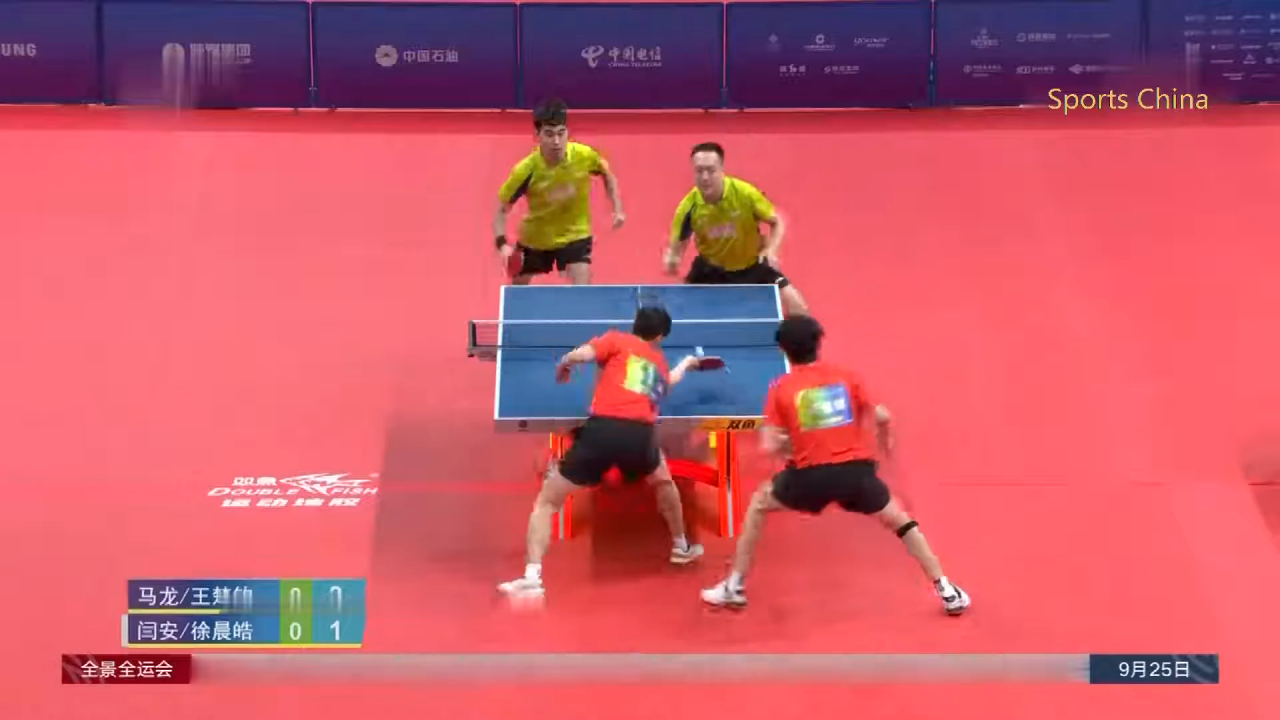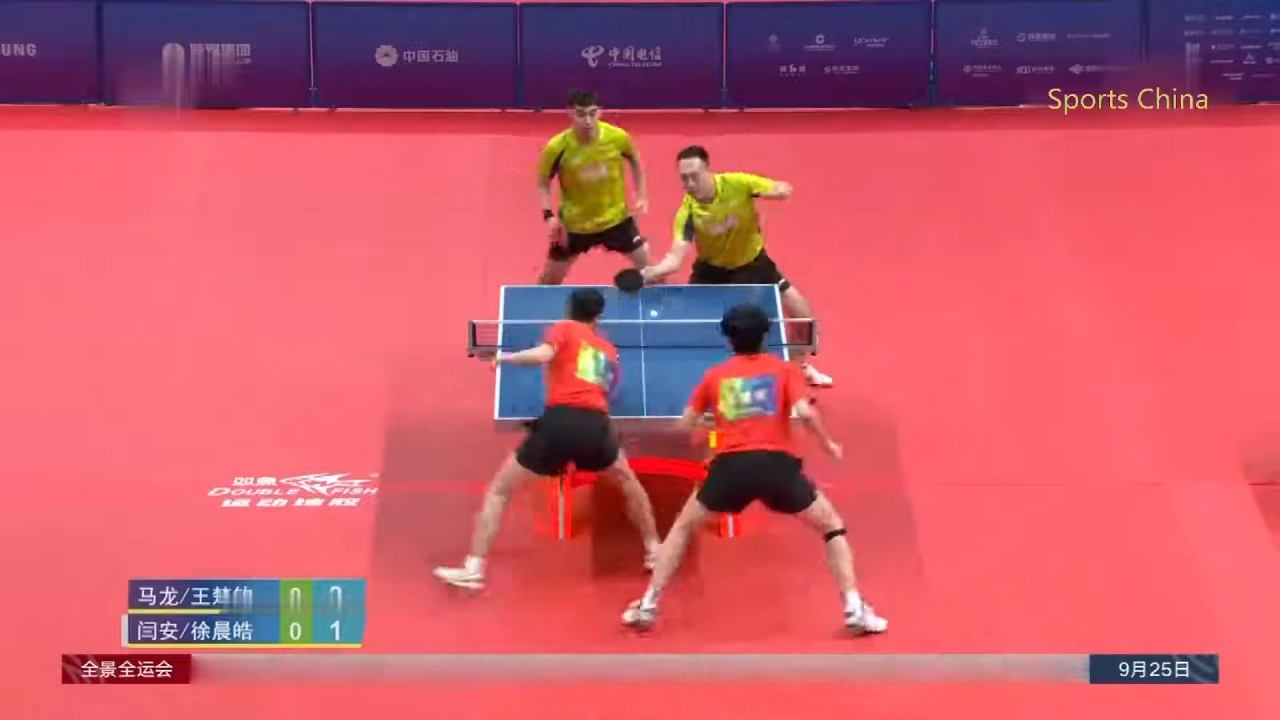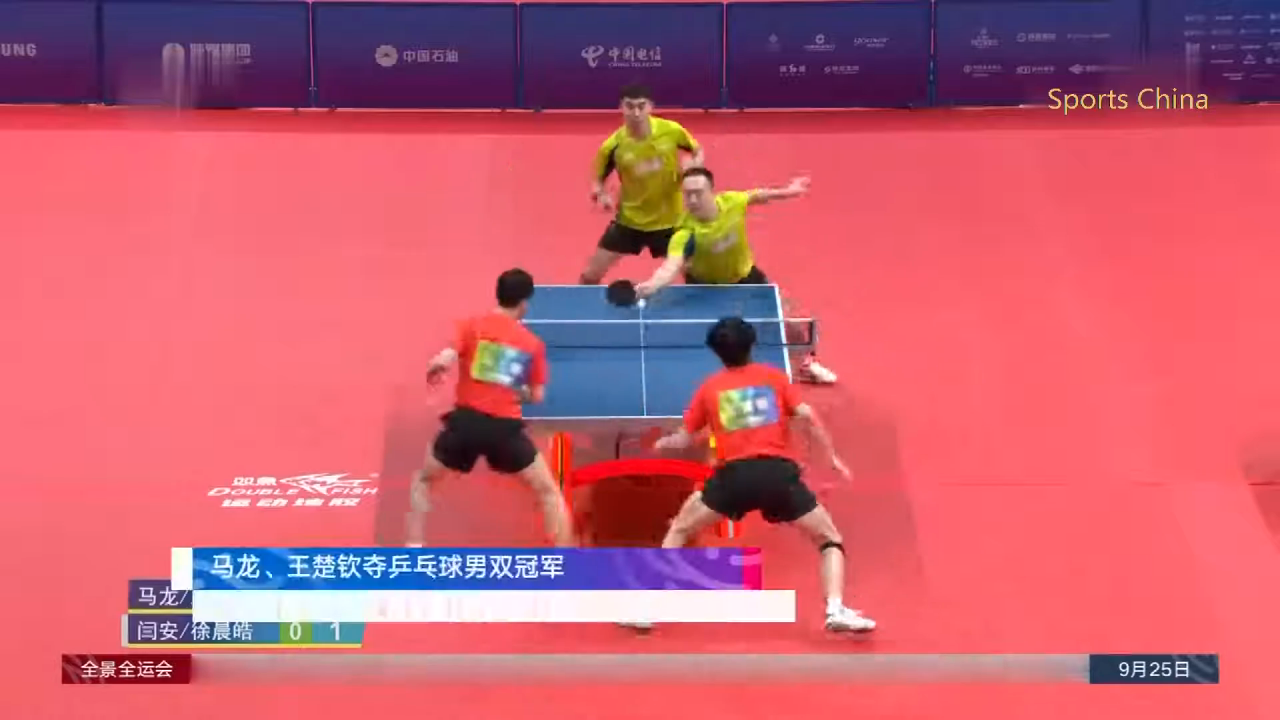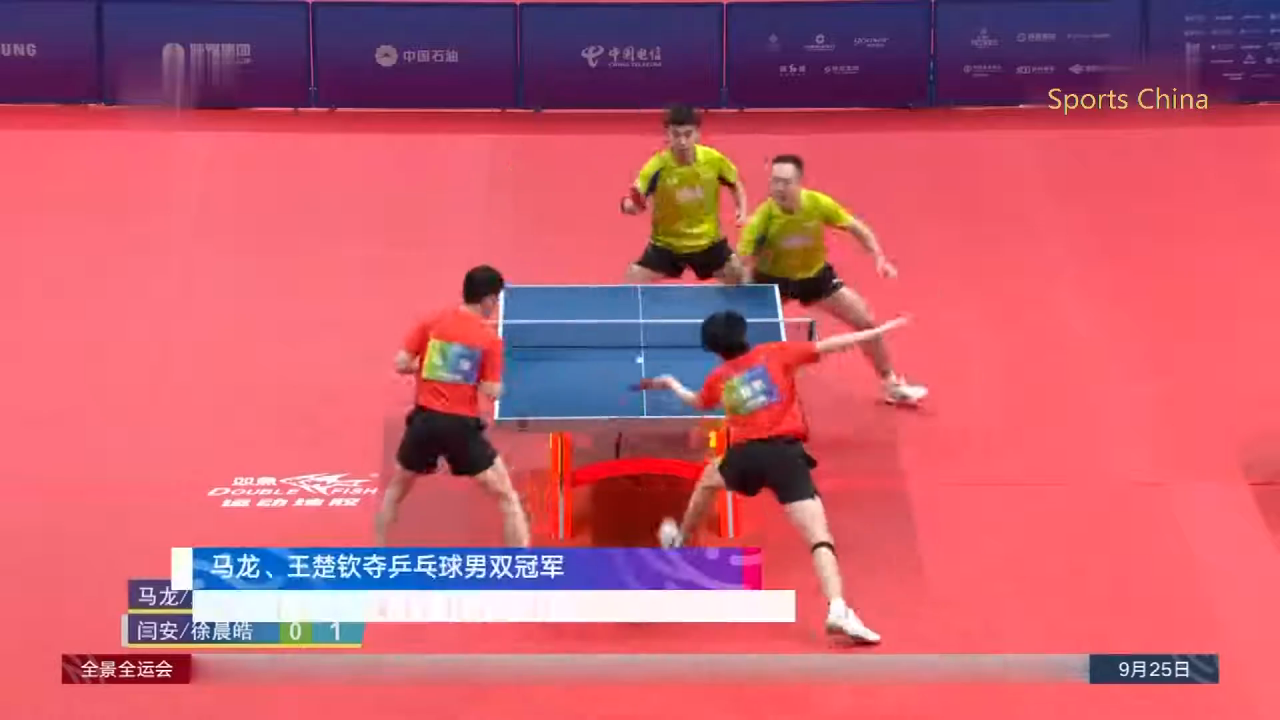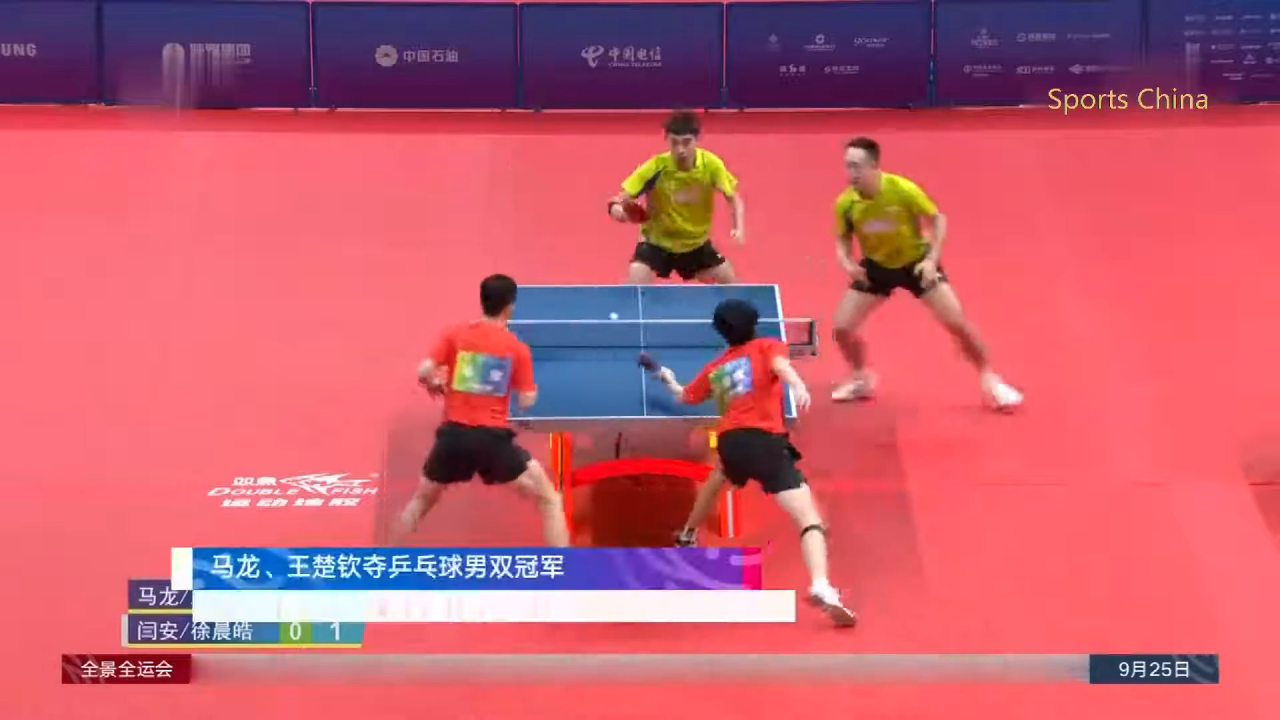
dt=0.3s
person 1, frame 1
left shoulder: (781, 388)
right shoulder: (846, 377)
left elbow: (767, 447)
right elbow: (882, 417)
right wrist: (884, 442)
left hip: (810, 476)
right hip: (854, 471)
left knee: (758, 506)
right knee: (901, 523)
left ankle: (733, 587)
right ankle: (946, 592)
person 1, frame 2
left shoulder: (715, 375)
right shoulder: (783, 370)
left elbow: (687, 422)
right elbow: (805, 412)
right wrist: (828, 443)
left hip: (731, 466)
right hip: (776, 465)
left knee: (683, 527)
right knee: (831, 526)
left ankle: (647, 605)
right ankle: (854, 609)
person 1, frame 3
left shoulder: (709, 388)
right shoulder: (775, 378)
left elbow: (683, 441)
right elbow: (806, 414)
left wrist: (663, 444)
right wrist: (832, 456)
left hip: (734, 476)
right hip: (777, 473)
left knee: (679, 531)
right knee: (830, 538)
right ankle: (836, 611)
person 1, frame 4
left shoulder: (718, 378)
right shoulder: (776, 353)
left elbow: (696, 402)
right elbow: (827, 346)
left wrist: (672, 385)
right wrist: (878, 331)
left hip: (744, 455)
right hip: (785, 455)
left knee: (709, 478)
right knee: (820, 539)
left ankle: (679, 540)
right ankle: (839, 612)
person 1, frame 5
left shoulder: (713, 368)
right shoulder: (766, 347)
left elbow: (683, 397)
right elbow: (781, 365)
left wrist: (668, 377)
right wrist: (799, 385)
left hip: (732, 444)
right hip: (767, 443)
left knee: (717, 481)
right knee: (811, 522)
left ankle: (687, 537)
right ankle: (822, 588)
person 2, frame 1
left shoulder: (616, 341)
right shoulder: (661, 362)
left elbow: (582, 354)
left wrist: (564, 363)
right wrist: (686, 365)
left hip: (603, 431)
right hip: (640, 436)
left knee: (546, 501)
right knee: (663, 482)
left ankle: (532, 578)
right ankle: (682, 545)
person 2, frame 2
left shoulder: (564, 330)
right shoulder: (608, 350)
left elbow: (543, 355)
left wrist: (507, 358)
left hip: (560, 421)
right hip: (595, 426)
left knee: (498, 490)
right knee: (627, 480)
left ankle: (472, 568)
right ankle: (654, 550)
person 2, frame 3
left shoulder: (474, 325)
right shoulder: (533, 343)
left elbow: (445, 361)
right elbow: (537, 396)
left wrist: (433, 368)
left hip: (466, 421)
right hip: (505, 427)
left knee: (423, 480)
right knee: (550, 492)
left ankle: (414, 551)
person 2, frame 4
left shoulder: (432, 323)
right shoulder: (490, 338)
left elbow: (401, 364)
right elbow: (492, 392)
left hip: (423, 421)
right hip: (461, 427)
left knee: (397, 488)
right knee: (508, 499)
person 2, frame 5
left shoulder: (455, 336)
right shoulder: (517, 347)
left elbow: (424, 373)
right elbow: (527, 399)
left wrist: (436, 384)
right wrist: (526, 380)
left hip: (454, 435)
right hip: (495, 440)
left knee: (421, 499)
right knee: (550, 501)
person 3, frame 1
left shoulder: (745, 194)
right shoulder: (688, 208)
left elbow: (777, 224)
right elbow: (675, 249)
left wrist: (772, 251)
right wrist: (668, 261)
left hip: (755, 265)
right hip: (710, 268)
person 3, frame 2
left shoulder: (736, 183)
right shoulder: (687, 212)
left elbow: (782, 188)
right elbow: (676, 257)
left wrist: (778, 192)
right wrist: (656, 271)
left hip: (753, 262)
right hip: (711, 269)
left knee: (801, 313)
left ankle: (802, 367)
person 3, frame 3
left shoulder: (734, 202)
right shoulder: (686, 233)
left elbow: (753, 196)
right elbow: (670, 268)
left wrist: (786, 192)
right wrist: (650, 286)
left hip: (745, 278)
right hip: (705, 286)
left ankle: (805, 364)
person 3, frame 4
left shoulder: (820, 204)
right shoulder: (762, 219)
left elbow: (857, 228)
right elbow: (744, 261)
left wrist: (879, 258)
left hip: (815, 274)
right hip: (772, 279)
left knee: (867, 322)
left ankle: (893, 385)
person 3, frame 5
left shoulder: (903, 190)
right shoulder: (845, 204)
left elbow: (938, 219)
right elbow: (843, 239)
left wrist: (930, 259)
right wrist: (847, 263)
left hip: (917, 263)
right hip: (877, 266)
left knee: (957, 323)
right knee: (842, 328)
left ankle: (989, 380)
right ankle: (861, 381)
person 4, frame 1
left shoulder: (585, 155)
right shoulder: (526, 171)
left elbow: (606, 174)
right elbow: (501, 210)
left wrist: (617, 209)
right wrist: (502, 243)
left hip: (577, 235)
right hip: (536, 239)
person 4, frame 2
left shoulder: (618, 137)
right shoulder: (557, 148)
left elbow: (634, 161)
right elbow: (543, 183)
left wrist: (641, 196)
right wrist: (548, 215)
left hip: (616, 218)
right hip: (573, 223)
right knee: (550, 280)
person 4, frame 3
left shoulder: (672, 131)
right shoulder: (613, 146)
left elbow: (697, 151)
right elbow: (597, 181)
left wrist: (696, 164)
right wrist: (600, 195)
left hip: (671, 220)
right hip: (629, 221)
right knee: (590, 276)
person 4, frame 4
left shoulder: (714, 160)
right shoulder: (656, 167)
left elbow: (737, 187)
right elbow: (635, 200)
left wrist: (742, 211)
right wrist: (628, 204)
left hip: (709, 242)
right hip: (666, 244)
person 4, frame 5
left shoulder: (712, 165)
right shoulder: (655, 168)
left elbow: (734, 199)
right elbow: (622, 195)
left wrist: (739, 228)
right wrist: (615, 207)
left hip: (696, 244)
right hip: (657, 243)
